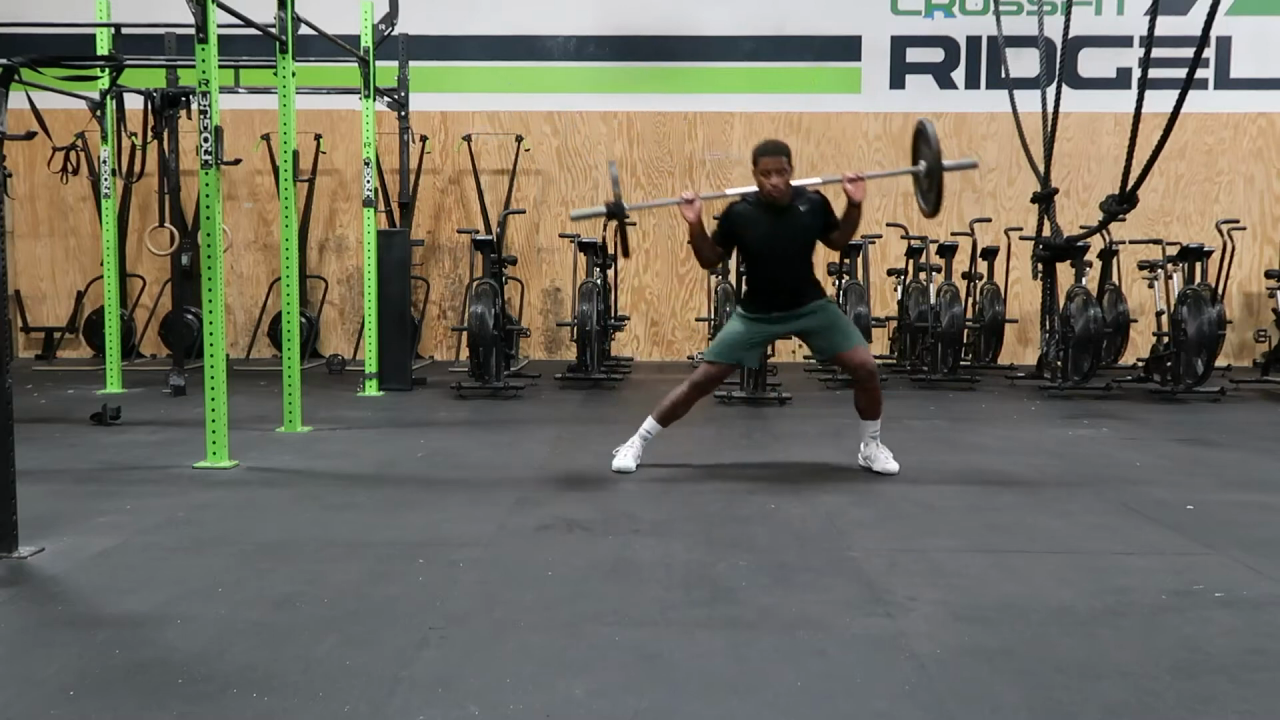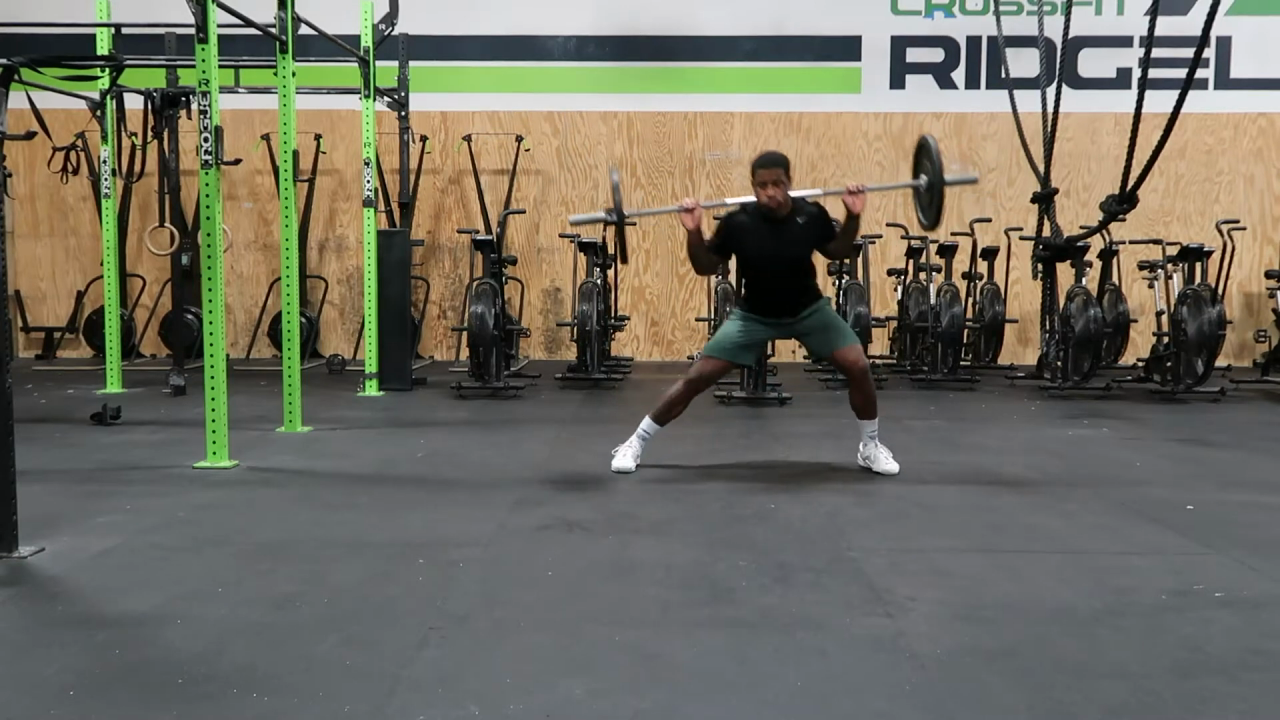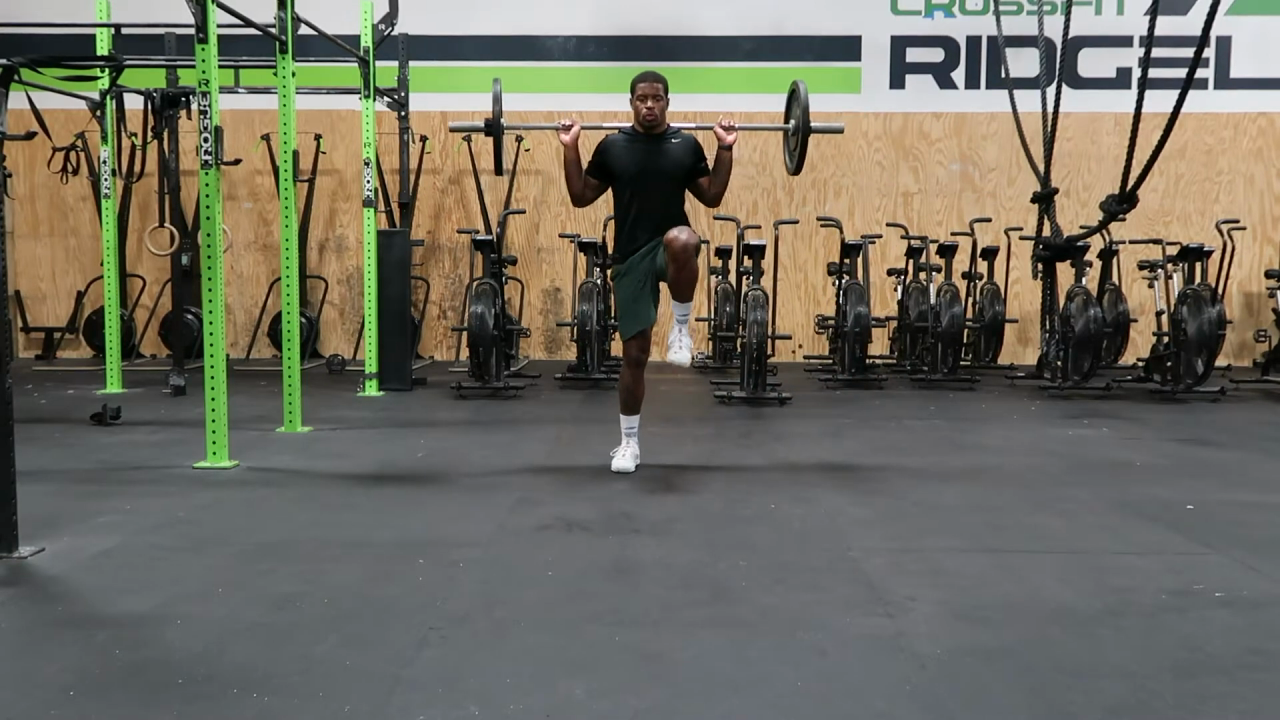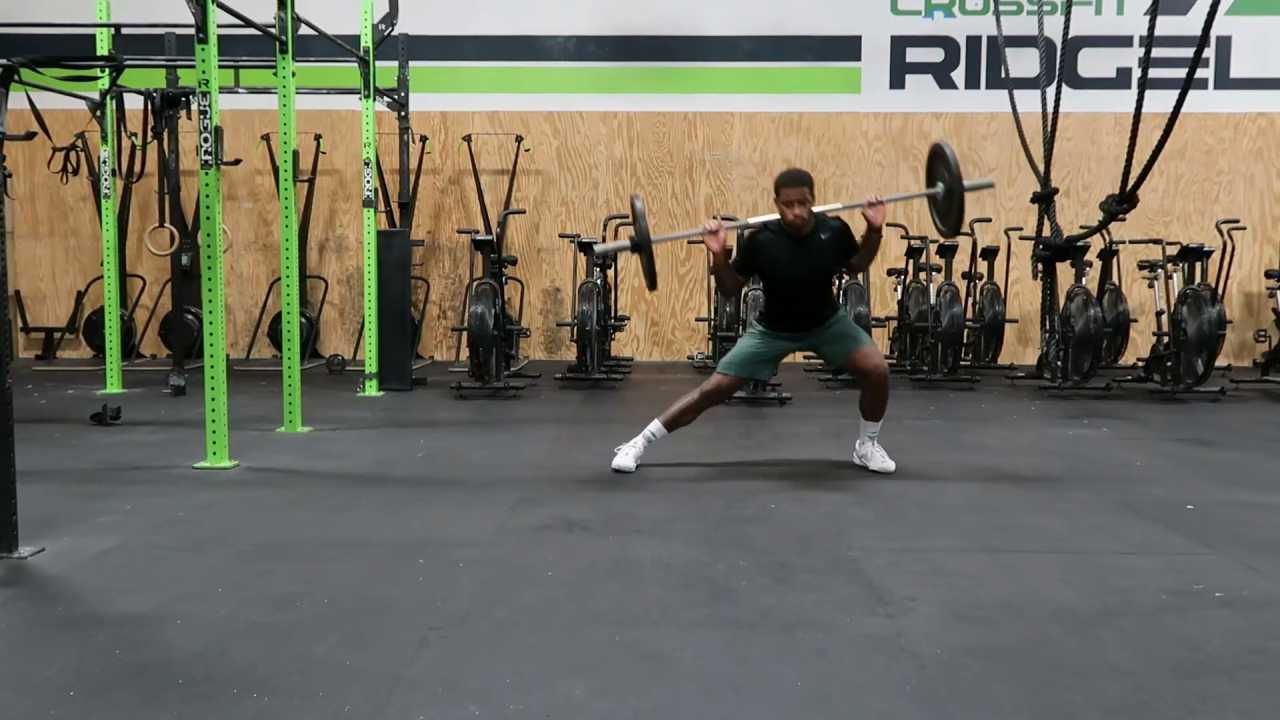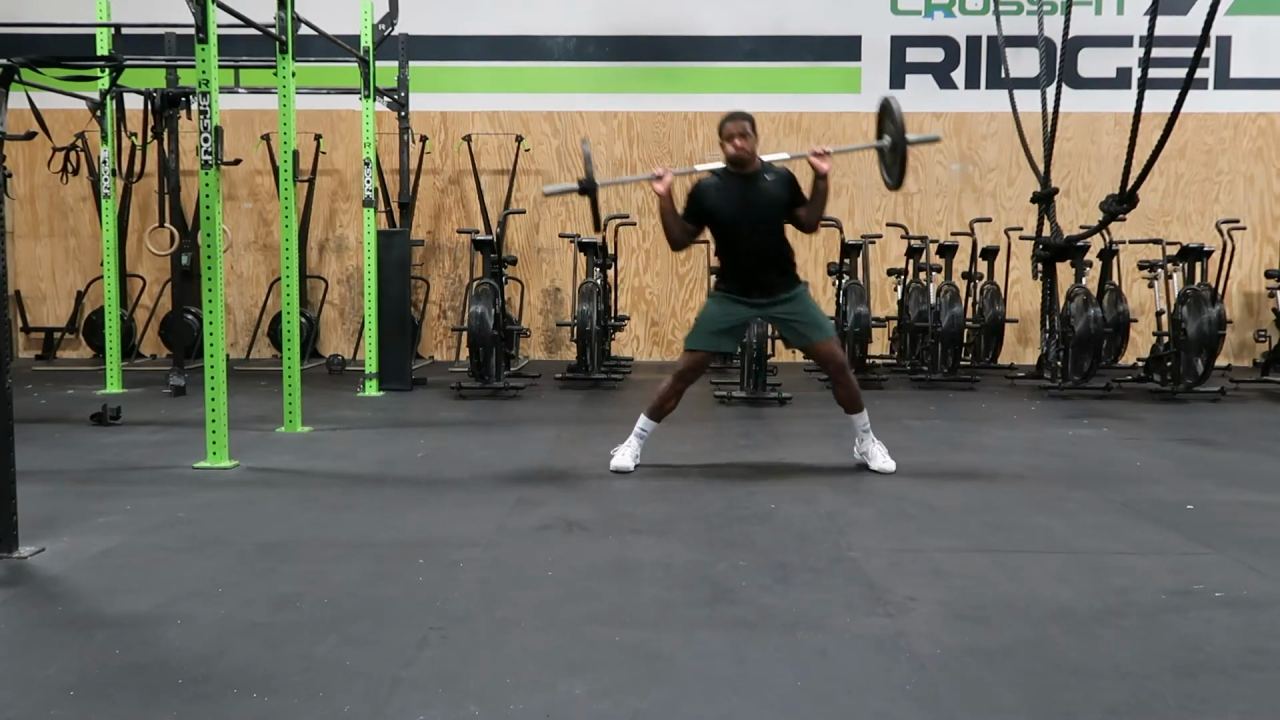
dt=1s
person 1, frame 1
left shoulder: (813, 203)
right shoulder: (739, 213)
left elbow: (838, 242)
right elbow: (710, 261)
left wrist: (855, 205)
right wrist: (695, 224)
left hip: (810, 305)
right hip: (756, 313)
left knee: (865, 368)
right knee: (704, 378)
left ankle: (871, 446)
right ankle: (636, 442)
person 1, frame 2
left shoulder: (811, 214)
right shoulder: (736, 222)
left elbow: (837, 252)
right elbow: (705, 267)
left wrist: (854, 216)
right wrist: (694, 232)
left hip: (808, 309)
right hip: (753, 314)
left knee: (857, 366)
right knee: (697, 377)
left ankle: (871, 446)
right ankle: (636, 442)
person 1, frame 3
left shoulder: (686, 144)
right shoulder: (612, 146)
left elbow: (712, 197)
right elbow: (581, 197)
left wrist: (725, 149)
right wrist: (570, 148)
left hip: (670, 248)
right hip: (630, 257)
left knee: (681, 241)
right knee: (635, 353)
left ankle: (681, 329)
right ankle: (629, 442)
person 1, frame 4
left shoulder: (833, 229)
right shoulder: (760, 241)
left elbow: (857, 265)
right elbow: (728, 289)
left wrist: (874, 229)
right wrist: (718, 253)
left hip: (826, 321)
right hip: (773, 330)
left knee: (876, 371)
right knee: (715, 388)
left ankle: (867, 445)
right ankle: (639, 444)
person 1, frame 5
left shoulder: (780, 178)
right shoulder: (707, 189)
left elbow: (808, 223)
right elbow: (678, 242)
left wrist: (821, 177)
right wrist: (665, 198)
left hip: (786, 292)
right hip: (731, 296)
left knee: (834, 361)
right knee: (688, 368)
left ankle: (866, 441)
right ankle: (634, 442)
